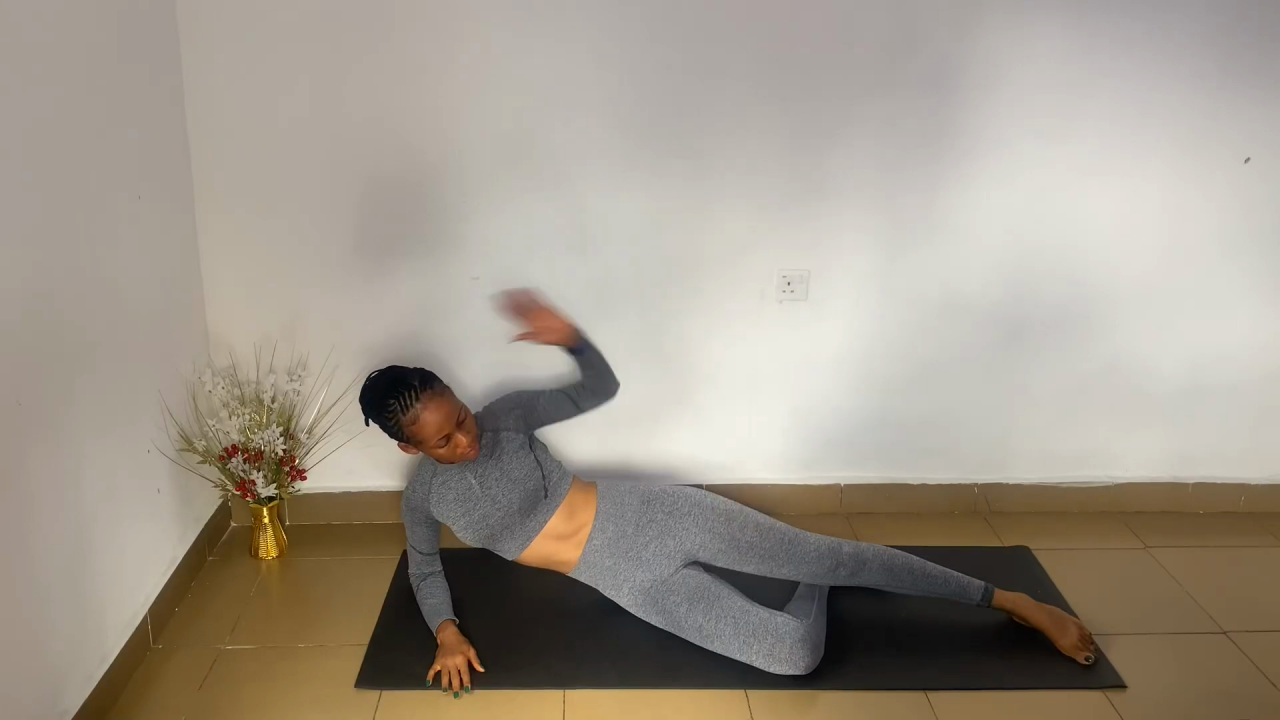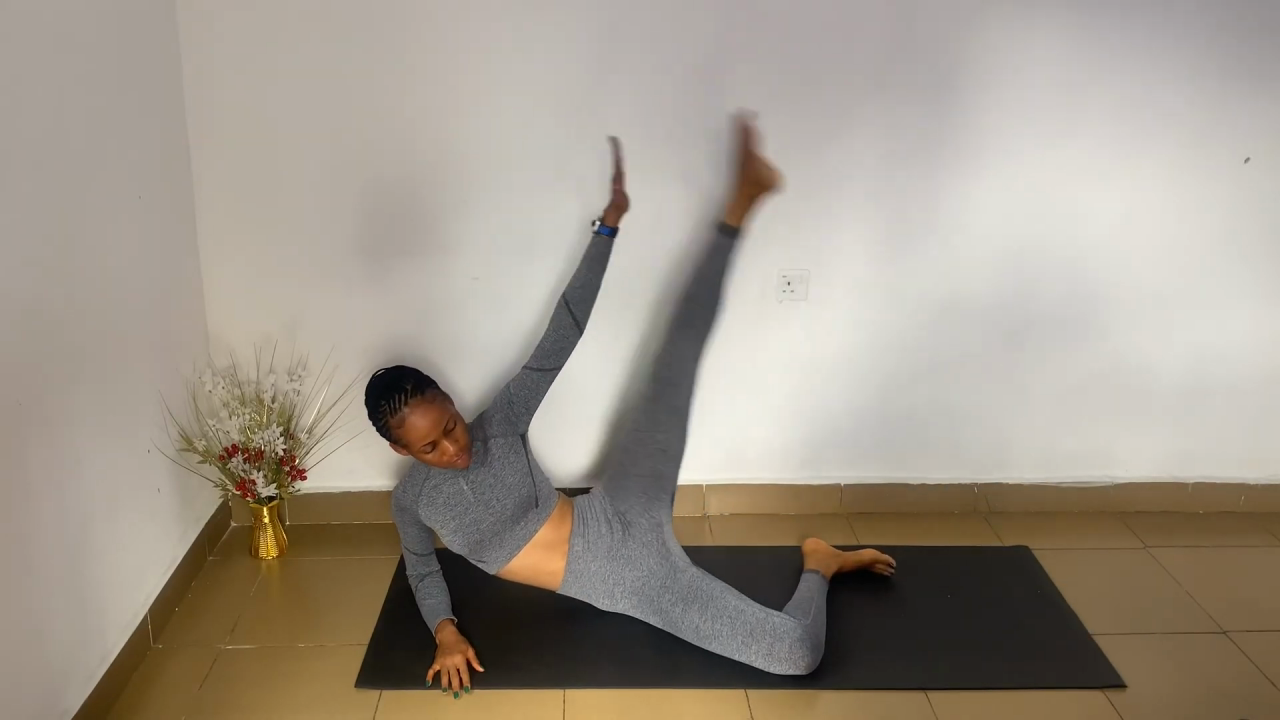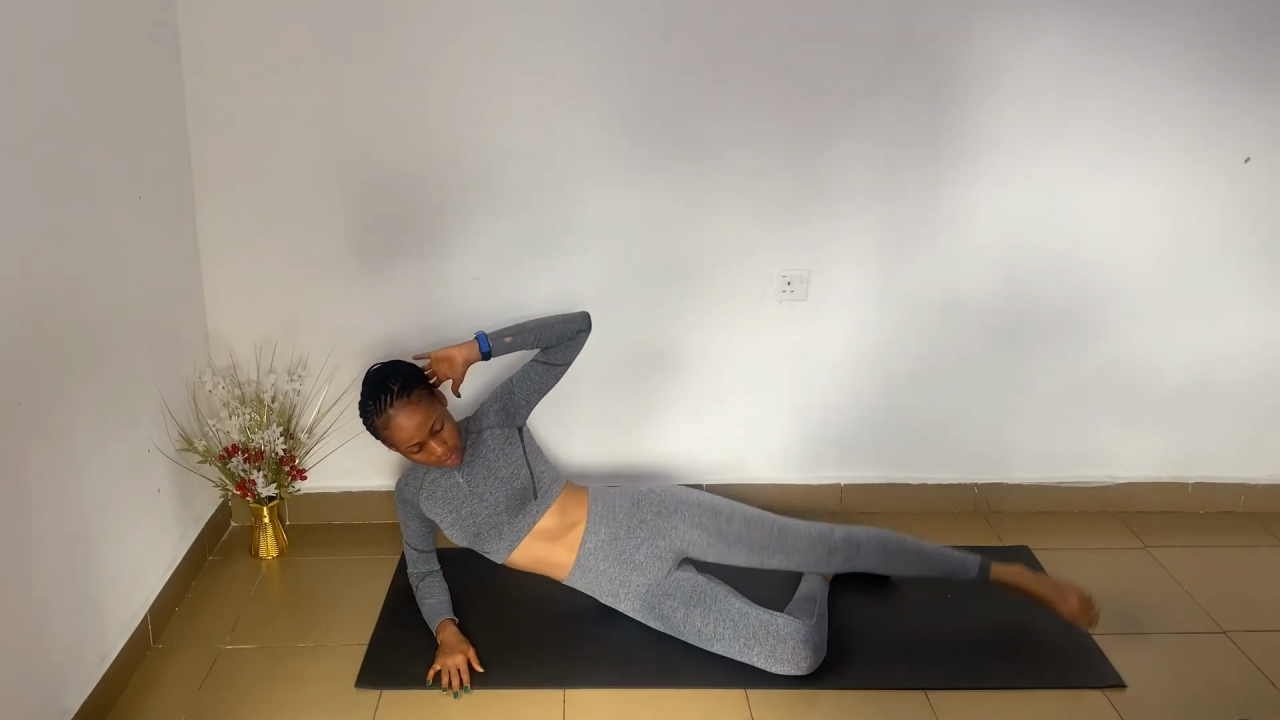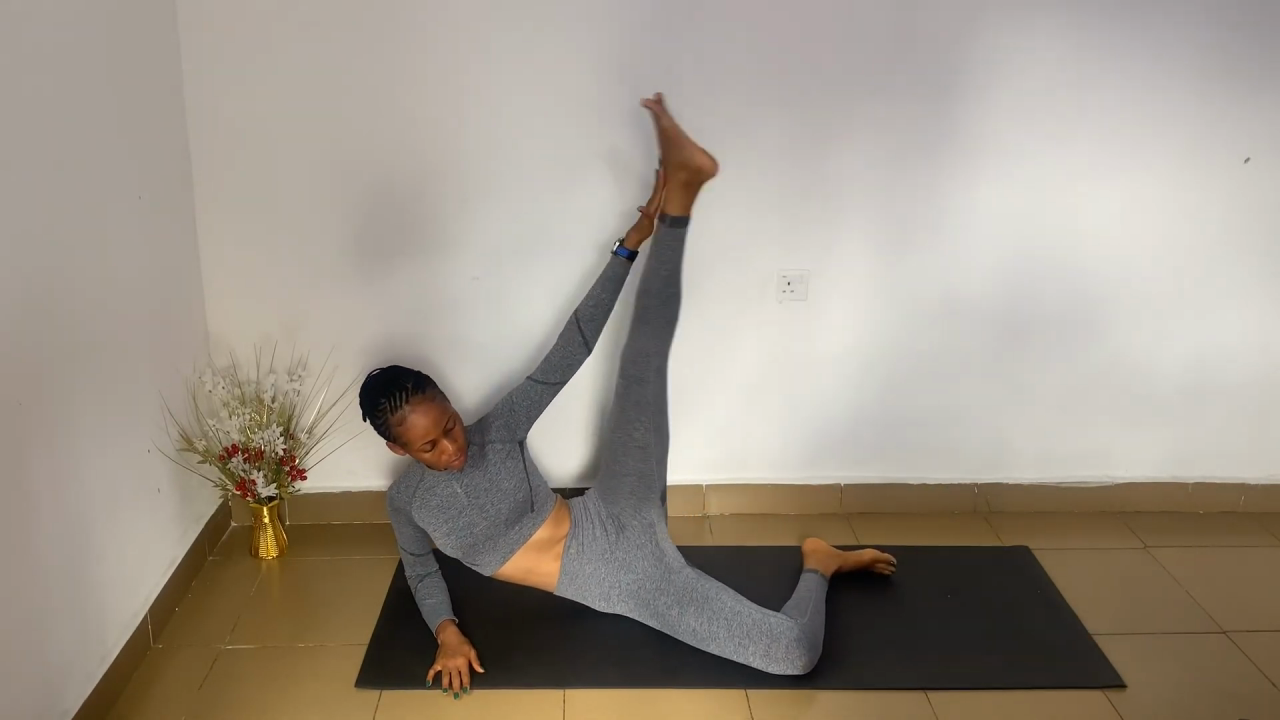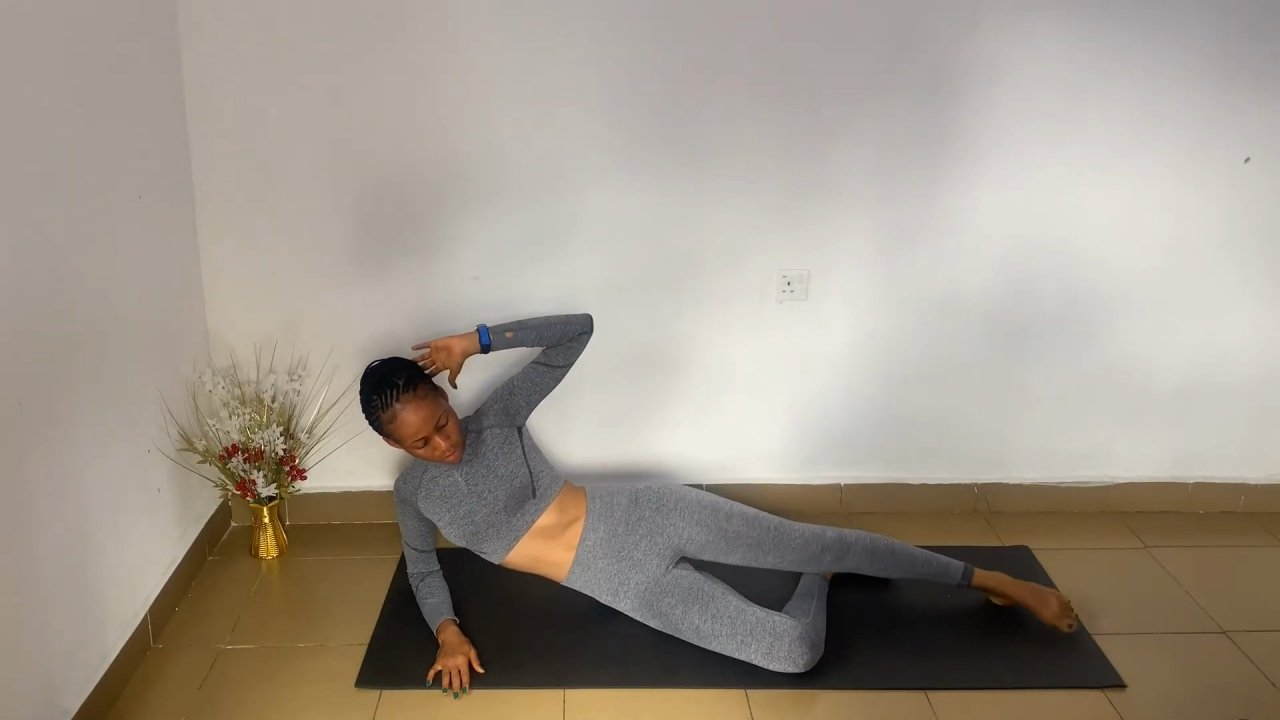
dt=1s
person 1, frame 1
left shoulder: (507, 417)
right shoulder: (423, 493)
left elbow: (603, 387)
right elbow: (422, 564)
left wrist: (566, 337)
right wrist: (446, 629)
left hip: (655, 514)
right hip: (632, 580)
left knee: (834, 554)
right knee: (795, 653)
left ankle: (1013, 602)
right ankle: (814, 581)
person 1, frame 2
left shoulder: (500, 423)
right shoulder: (412, 499)
left elbow: (567, 324)
right elbow: (421, 565)
left wrist: (609, 219)
right wrist: (445, 632)
left hip: (625, 527)
right hip: (615, 588)
left knee: (672, 359)
right knee: (796, 654)
right ankle: (823, 565)
person 1, frame 3
left shoulder: (496, 414)
right shoulder: (413, 494)
left elbow: (578, 327)
right elbow: (420, 565)
left wrist: (480, 346)
right wrist: (446, 632)
left hip: (643, 522)
right hip: (625, 587)
left knee: (830, 541)
right knee: (797, 654)
left ankle: (1007, 574)
right ankle: (819, 582)
person 1, frame 4
left shoulder: (497, 429)
right shoulder: (406, 500)
left elbow: (576, 342)
right elbow: (419, 565)
left wrist: (632, 241)
right wrist: (446, 629)
left hip: (621, 526)
right hip: (614, 587)
left knee: (641, 360)
right knee: (793, 655)
right ankle: (822, 564)
person 1, frame 5
left shoulder: (496, 415)
right shoulder: (413, 492)
left elbow: (578, 328)
right elbow: (421, 564)
left wrist: (478, 338)
right wrist: (447, 631)
left hip: (638, 521)
right hip: (621, 585)
left knee: (817, 536)
right knee: (794, 652)
left ankle: (990, 580)
right ankle: (819, 580)
